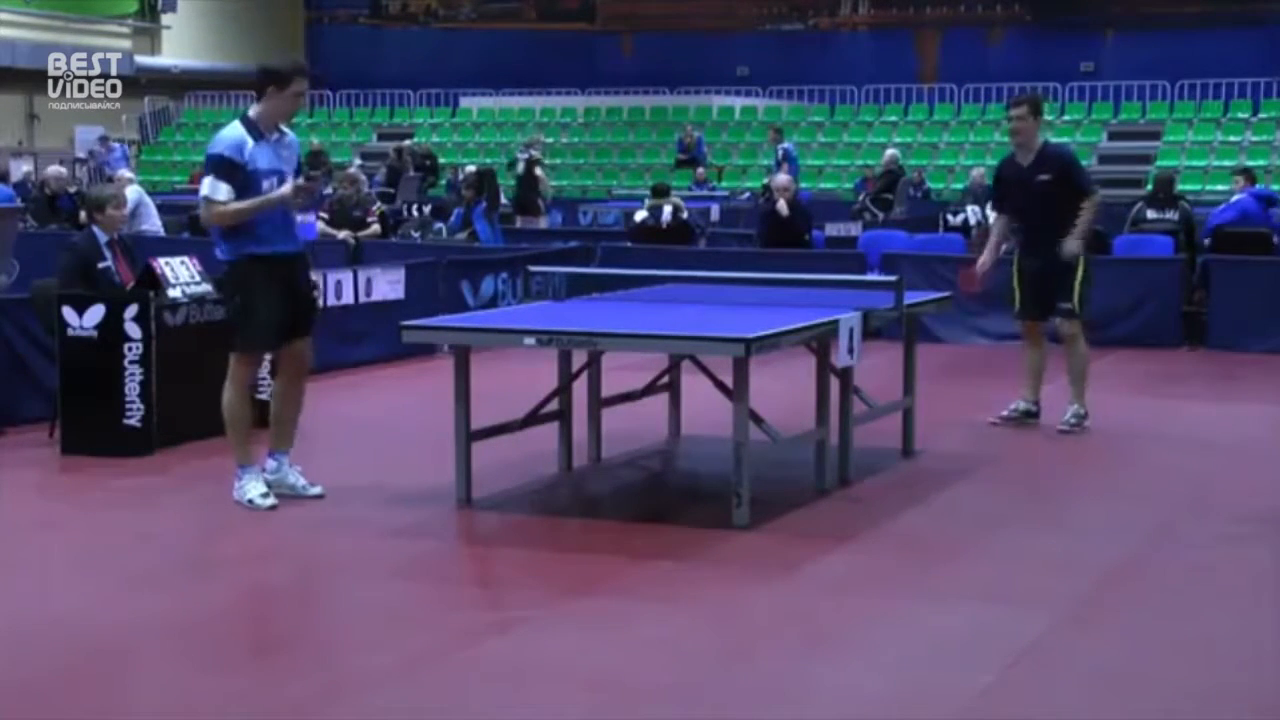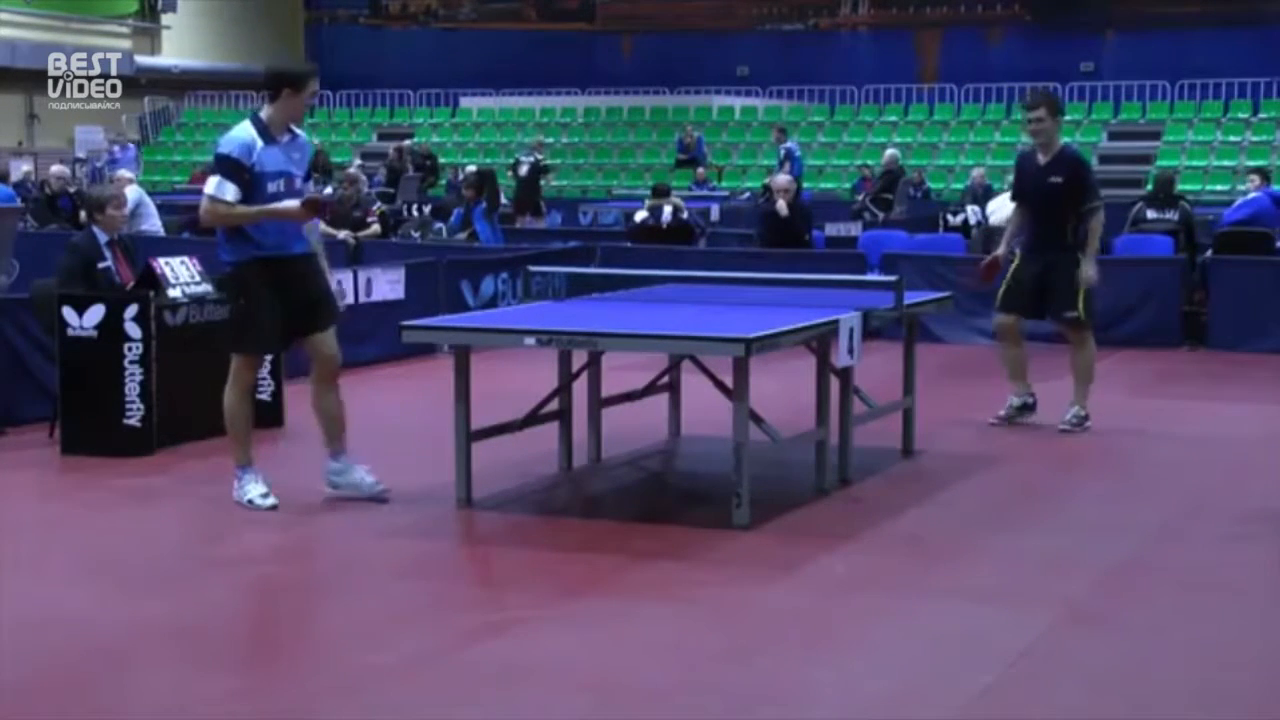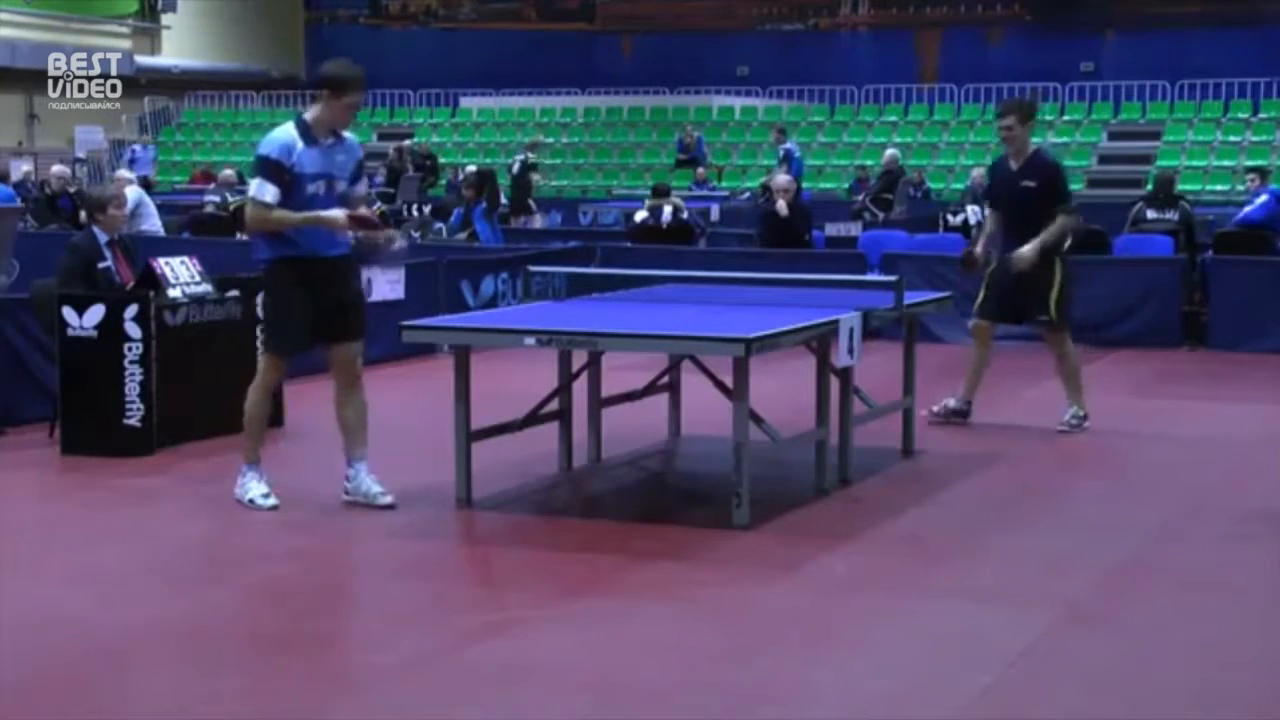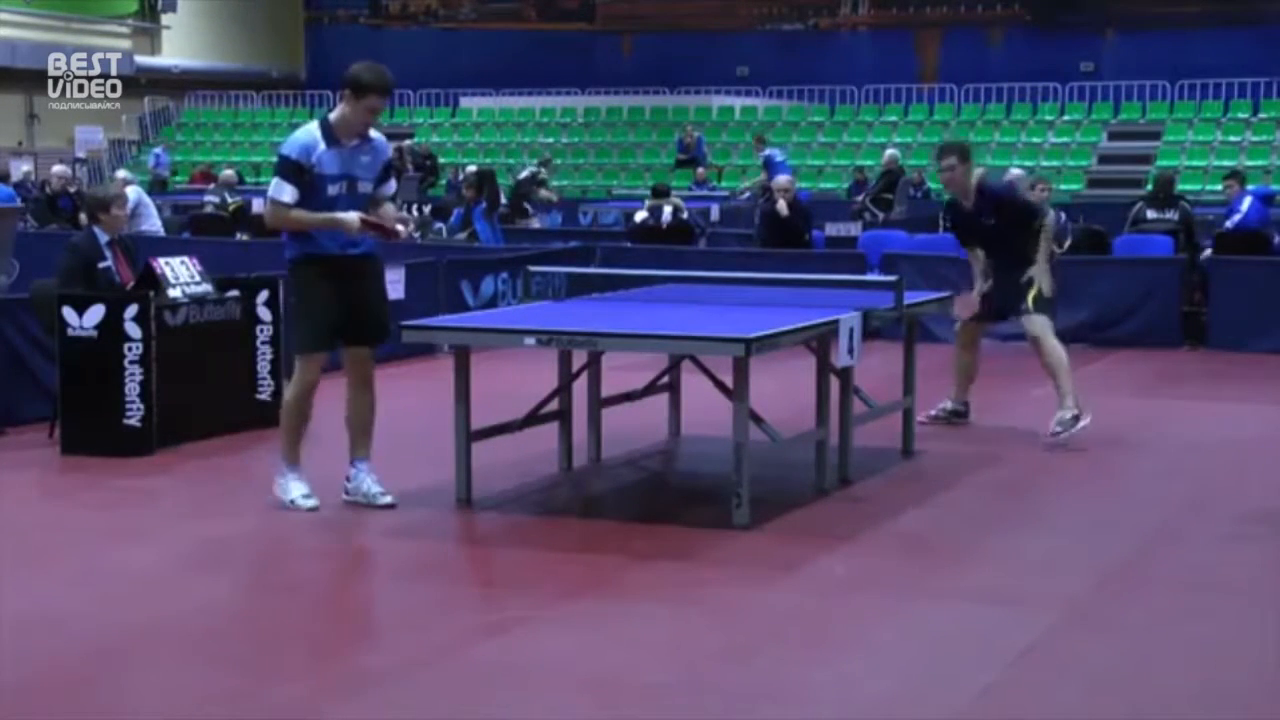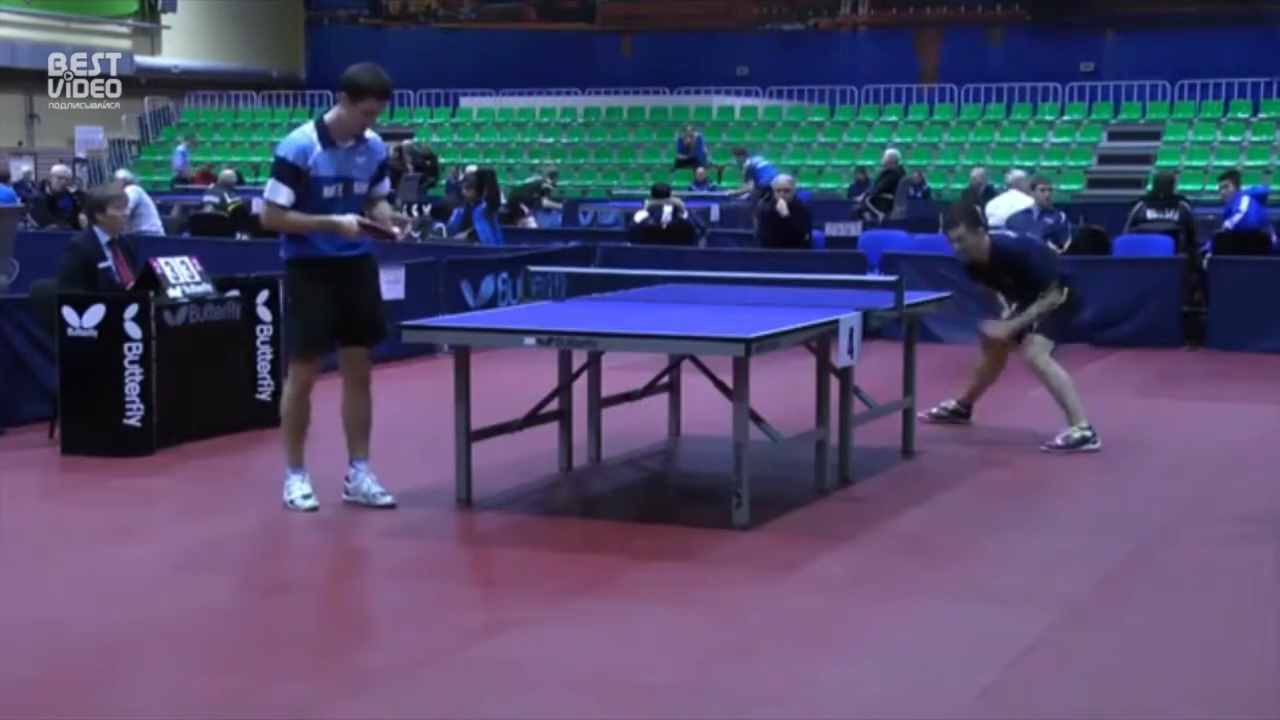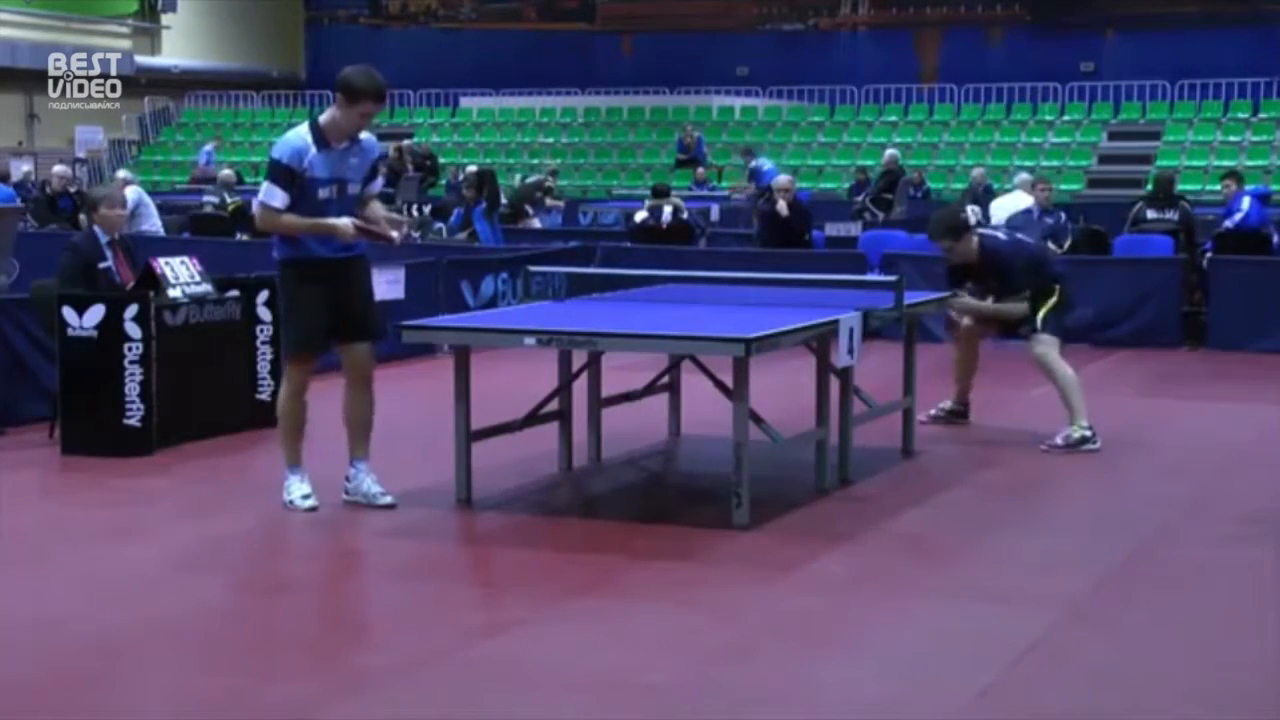
dt=0.4s
person 1, frame 1
left shoulder: (290, 141)
right shoulder: (230, 144)
right elbow: (212, 216)
right wrist: (274, 198)
left hip: (290, 263)
right hip: (250, 268)
left knee: (297, 366)
right knee: (244, 371)
left ankle: (279, 464)
right ankle: (245, 474)
person 1, frame 2
left shoulder: (301, 143)
right shoulder: (238, 144)
right elbow: (210, 212)
left wrist: (321, 263)
right wrist: (276, 210)
left hip: (297, 263)
right hip: (254, 270)
left knee: (329, 362)
right knee: (245, 373)
left ankle: (340, 466)
right ankle: (244, 475)
person 1, frame 3
left shoulder: (350, 147)
right shoulder: (280, 145)
right elbow: (255, 217)
left wrist: (375, 230)
right wrist: (319, 219)
left hip: (337, 267)
right hip: (289, 270)
left knee: (350, 372)
right knee: (270, 373)
left ankle: (356, 474)
right ankle: (250, 473)
person 1, frame 4
left shoulder: (378, 148)
right shoulder: (302, 145)
right elbow: (274, 215)
left wrist: (391, 221)
right wrist: (335, 220)
left hip: (361, 265)
right hip: (314, 267)
left knee: (362, 371)
right knee: (309, 373)
left ankle: (358, 473)
right ankle: (289, 470)
person 1, frame 5
left shoulder: (374, 148)
right shoulder: (298, 147)
right elbow: (271, 216)
left wrist: (387, 219)
right wrist: (332, 223)
left hip: (357, 267)
right hip: (310, 270)
left knee: (358, 372)
right knee: (302, 376)
left ankle: (358, 473)
right ankle: (295, 474)
person 1, frame 6
left shoulder: (367, 148)
right shoulder: (292, 149)
right elbow: (265, 218)
left wrist: (381, 219)
right wrist: (328, 226)
left hip: (350, 267)
right hip: (304, 271)
left knee: (362, 370)
right knee: (298, 375)
left ankle: (358, 473)
right ankle: (294, 475)
person 2, frame 1
left shoulder: (1061, 157)
right shoulder: (1006, 168)
left elbow: (1091, 200)
right elbow: (1003, 216)
left wrist: (1077, 237)
right wrist: (989, 253)
left hip: (1065, 257)
right hip: (1028, 257)
left knee: (1069, 329)
right knee: (1030, 329)
left ankle: (1078, 407)
right ankle: (1029, 403)
person 2, frame 2
left shoulder: (1074, 162)
right shoulder: (1024, 161)
left elbow: (1094, 213)
left wrist: (1090, 261)
right wrist: (1004, 244)
left hip: (1067, 259)
right hip: (1030, 257)
left knee: (1077, 332)
right knee: (1004, 323)
left ankle: (1079, 408)
right ankle: (1022, 397)
person 2, frame 3
left shoulder: (1048, 167)
right shoulder: (997, 168)
left elbow: (1067, 217)
left wrist: (1035, 246)
right wrist: (982, 243)
left hip: (1042, 263)
right hip: (1006, 261)
left knee: (1056, 336)
right knee: (979, 328)
left ankle: (1077, 408)
right ankle: (962, 404)
person 2, frame 4
left shoulder: (1000, 194)
right shoulder: (953, 210)
left elbow: (1047, 220)
left wrist: (1041, 264)
right wrist: (979, 282)
left hip: (1028, 270)
right hip: (999, 273)
left knee: (1038, 330)
right knee: (965, 330)
left ankle: (1070, 409)
right ankle: (958, 404)
person 2, frame 5
left shoulder: (1015, 250)
right shoulder: (973, 261)
left elbow: (1051, 295)
left wrist: (1012, 325)
right wrist: (1007, 310)
left hip: (1055, 296)
right hip: (1028, 298)
left knee: (1035, 353)
right knee: (993, 346)
left ankle: (1082, 429)
right ankle: (962, 406)
person 2, frame 6
left shoulder: (1003, 253)
right shoulder: (960, 257)
left elbow: (1022, 308)
right elbow: (960, 291)
left wrist: (976, 307)
right wrist: (966, 309)
left hip: (1045, 290)
left knee: (1043, 351)
right knee: (966, 333)
left ankle: (1082, 429)
right ankle: (959, 405)
